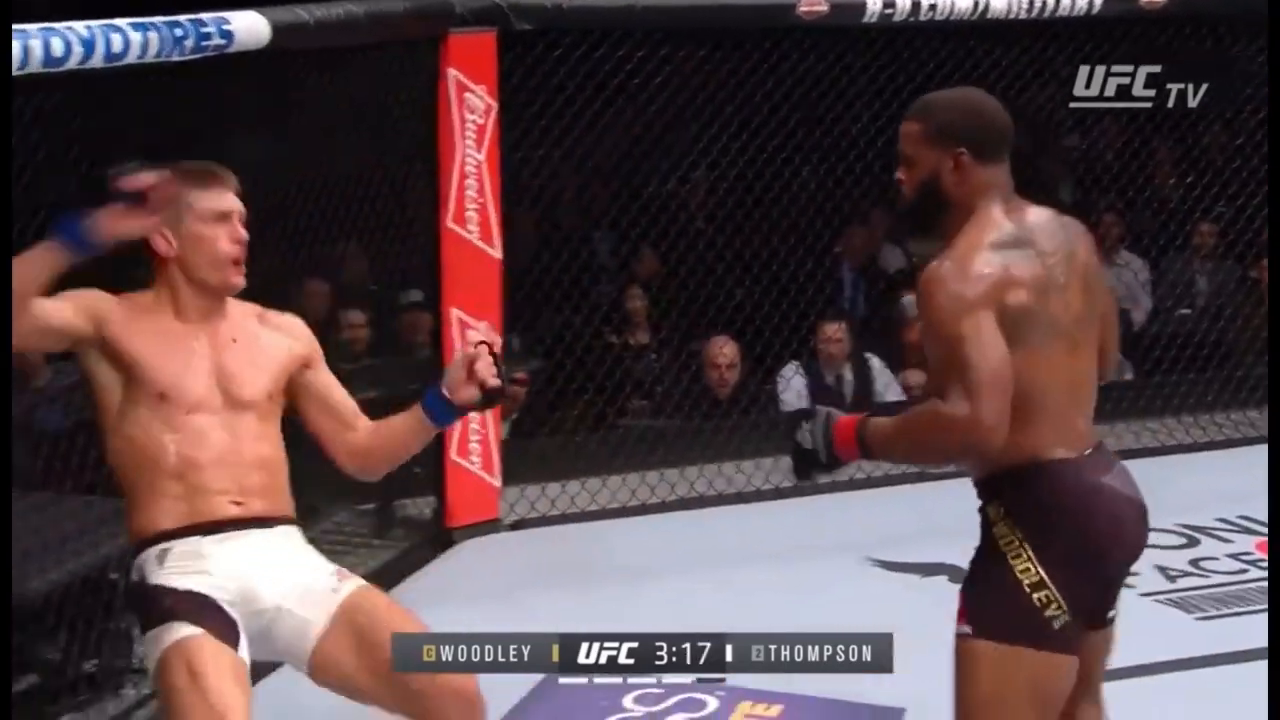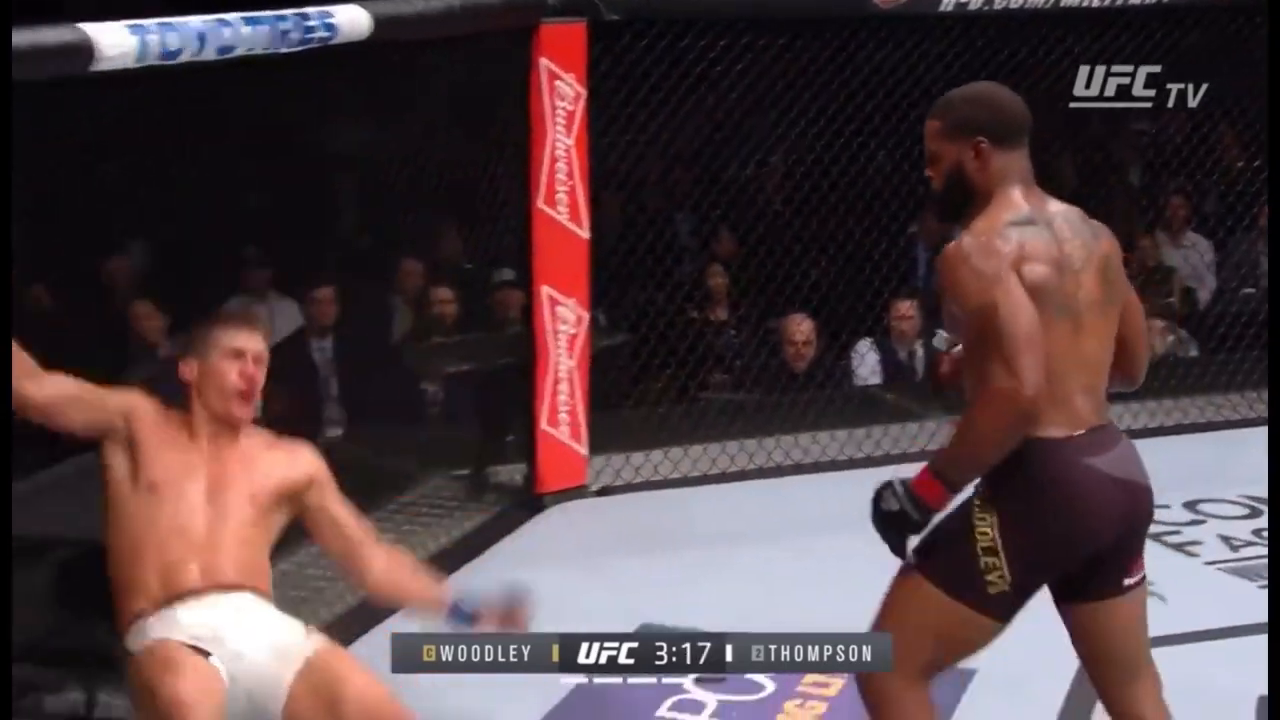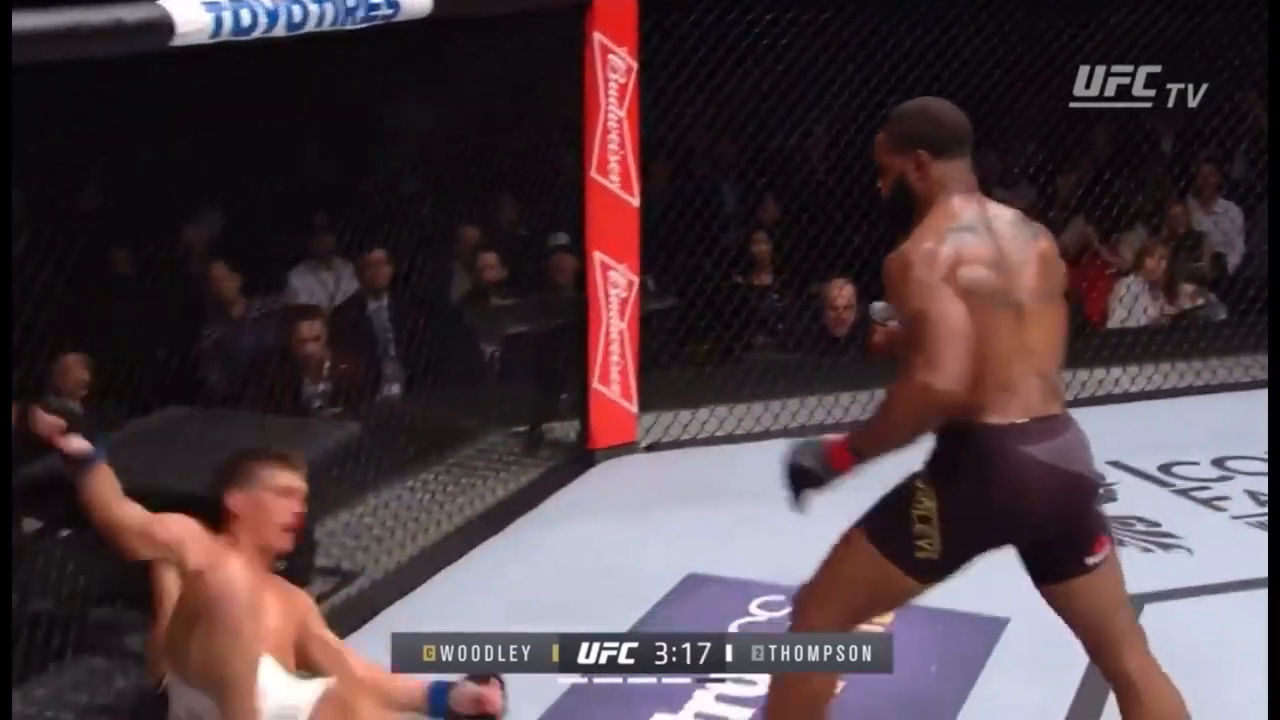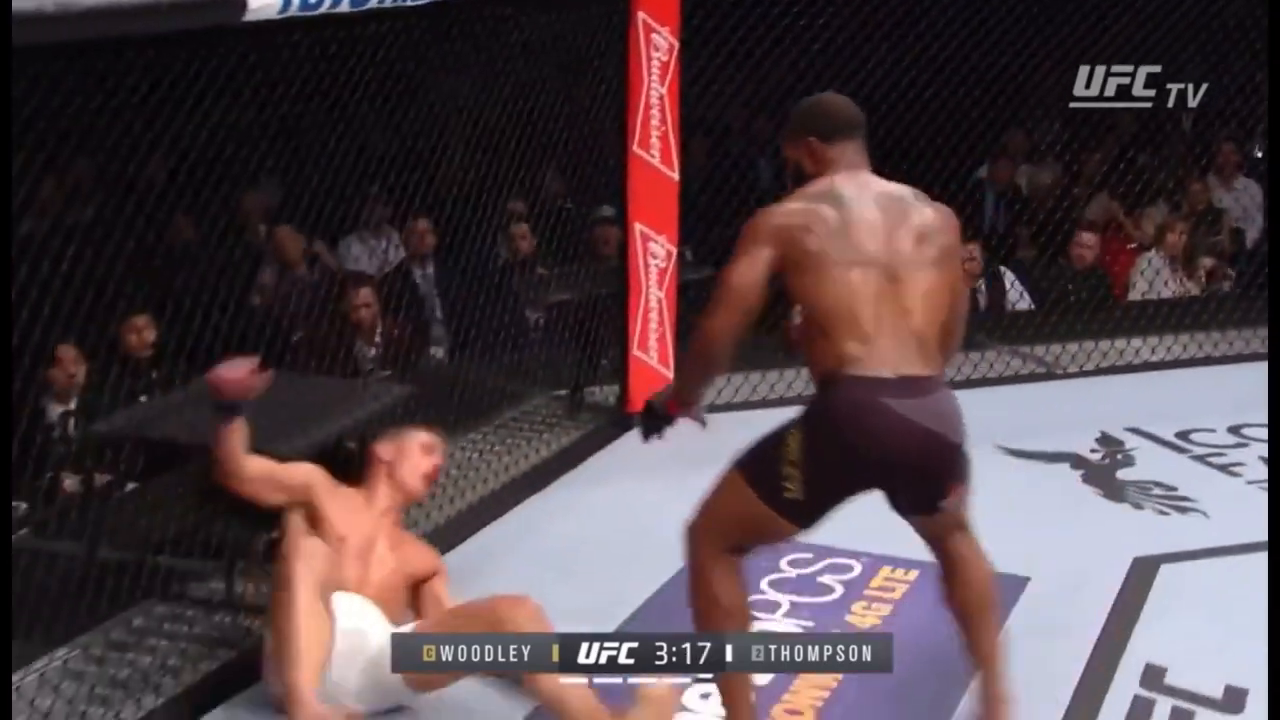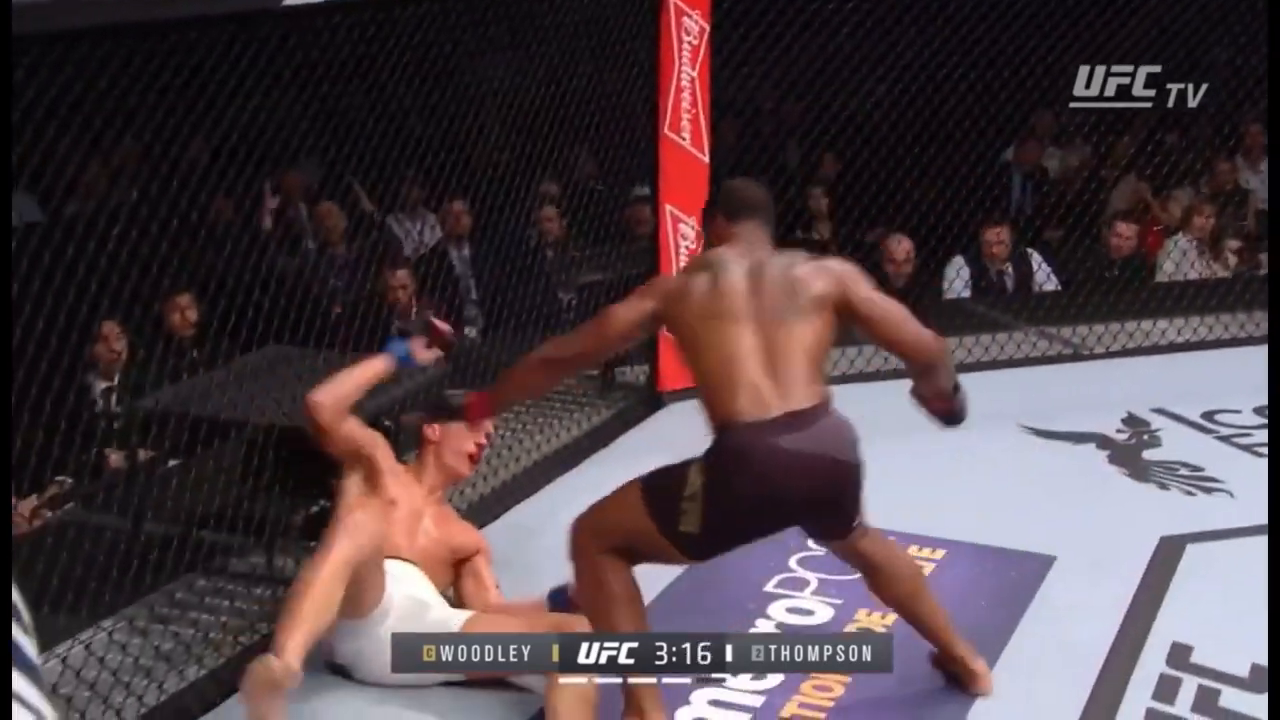
dt=0.2s
person 1, frame 1
left shoulder: (958, 276)
right shoulder: (1068, 236)
left elbow: (976, 426)
left wrist: (852, 436)
left hip: (1044, 516)
right hip: (1103, 497)
person 1, frame 2
left shoulder: (974, 254)
right shoulder: (1093, 236)
left elbow: (1021, 394)
right elbow: (1132, 366)
left wrist: (928, 487)
left hip: (1039, 488)
right hip: (1117, 476)
person 1, frame 3
left shoulder: (921, 256)
right shoulder: (1035, 238)
left elbow: (938, 384)
left wrist: (841, 452)
left hip: (984, 469)
right hip: (1066, 461)
left knee: (818, 615)
right knee: (1127, 660)
person 1, frame 4
left shoulder: (784, 219)
right shoulder: (938, 218)
left elbow: (717, 335)
left wrist: (674, 398)
left hip: (847, 423)
right hip: (934, 417)
left knee: (712, 540)
right knee: (954, 536)
person 1, frame 5
left shoulder: (677, 287)
right shoulder: (828, 273)
left elbow: (564, 355)
right elbow: (924, 348)
left wrist: (479, 406)
right wrist: (941, 388)
left hip: (749, 463)
right hip: (831, 451)
left knee: (593, 541)
right knee: (861, 544)
right ankle: (964, 660)
person 2, frame 1
left shoulder: (282, 336)
right shoulder: (108, 320)
left elbow: (363, 453)
right elbow: (12, 323)
left wrist: (446, 402)
left hip: (287, 562)
right hip: (188, 576)
person 2, frame 2
left shoulder: (292, 465)
right shoulder: (136, 422)
left elbow: (370, 559)
right elbow: (34, 391)
left wrist: (461, 612)
left hip: (265, 633)
right hip: (171, 637)
person 2, frame 3
left shoulder: (294, 601)
right shoulder: (186, 542)
left elbow: (360, 678)
right elbow: (117, 514)
right wrist: (83, 455)
right knee: (224, 578)
person 2, frame 4
left shoulder: (422, 560)
right shoulder: (322, 494)
left elbow: (456, 628)
right elbow: (239, 474)
right wrist: (230, 408)
left hip: (386, 659)
right hip: (318, 658)
left knee: (516, 613)
right knee: (309, 554)
person 2, frame 5
left shoulder: (468, 539)
right shoulder: (378, 464)
left elbow: (489, 613)
right elbow: (323, 408)
right wrist: (398, 355)
left hip: (430, 631)
right hip: (361, 621)
left knee: (576, 632)
right knee: (360, 524)
right ankle: (282, 671)
